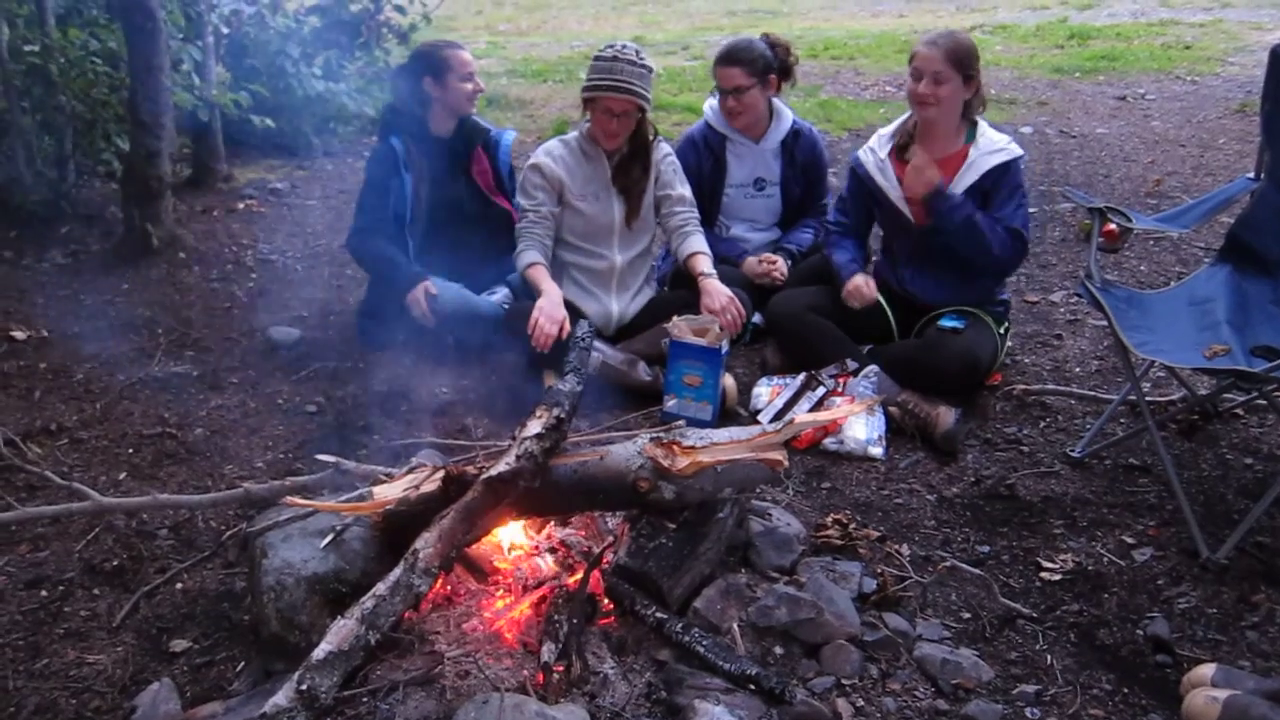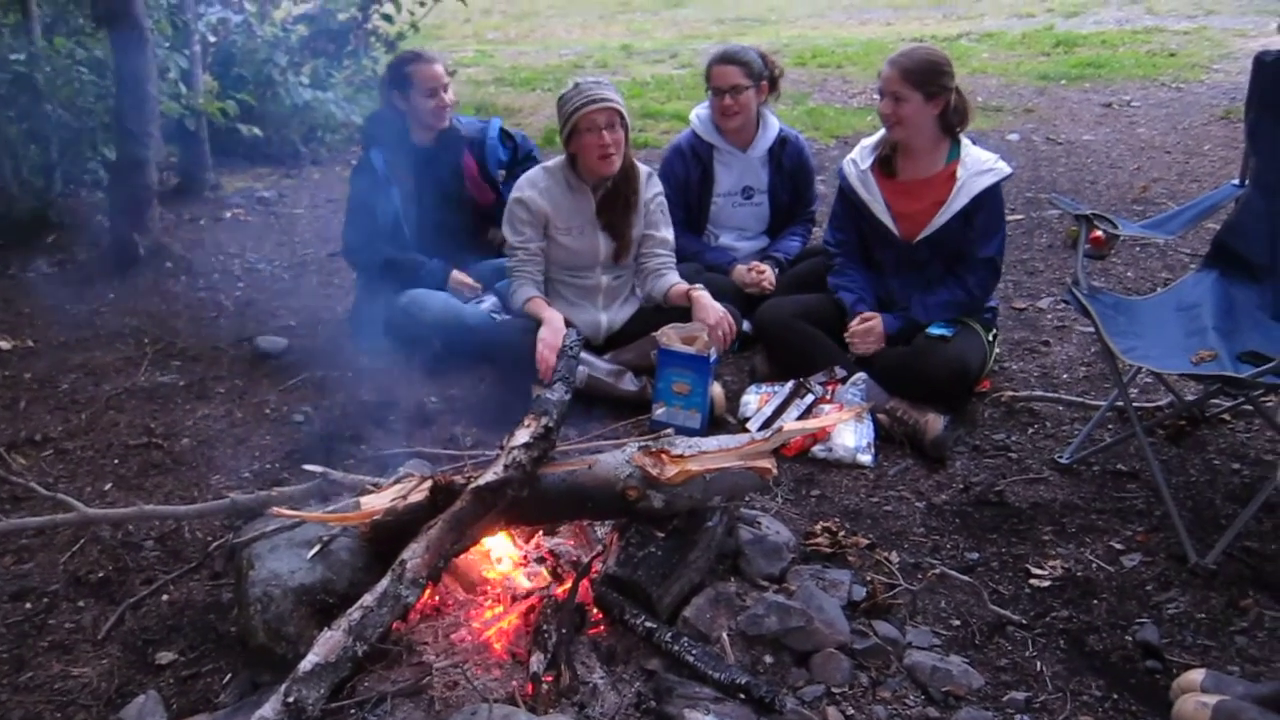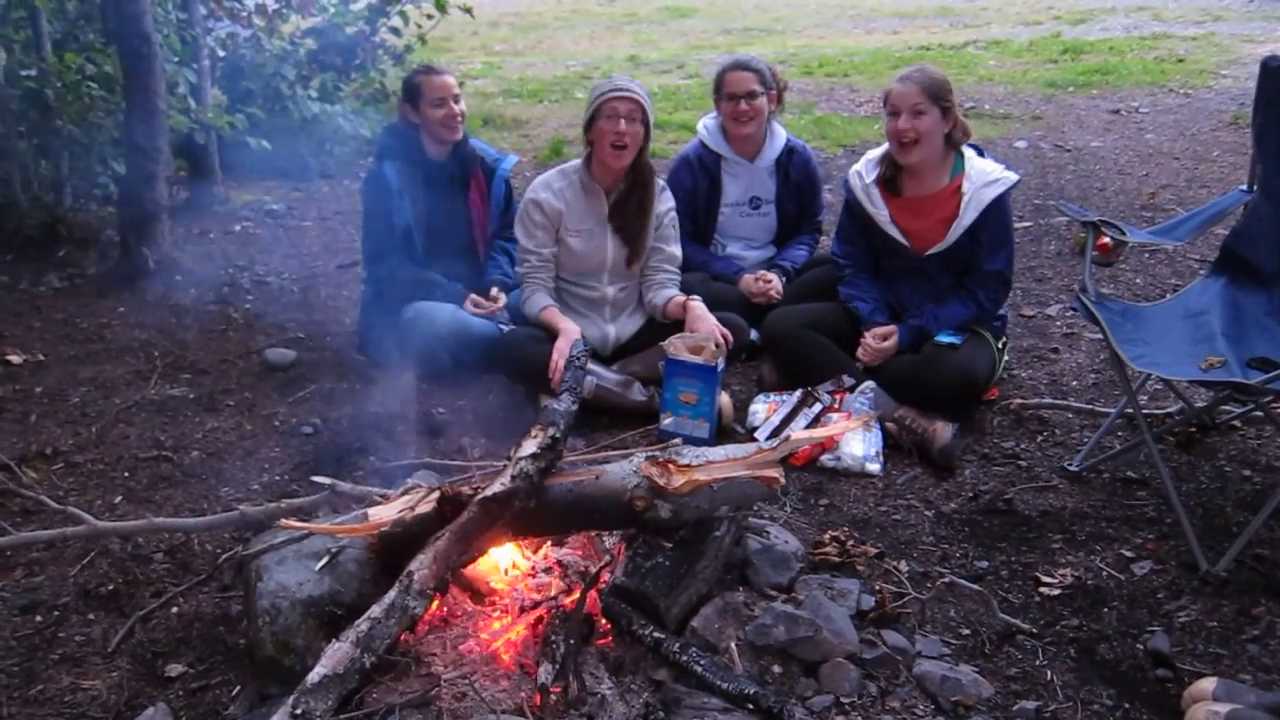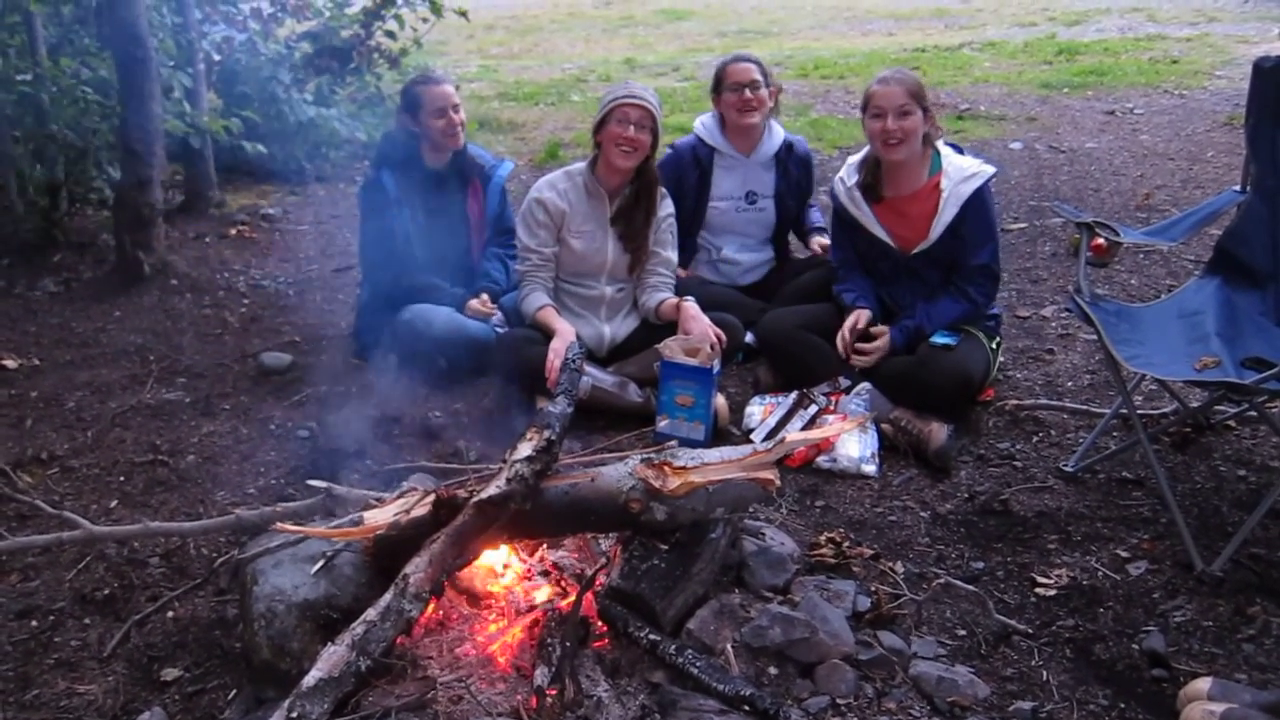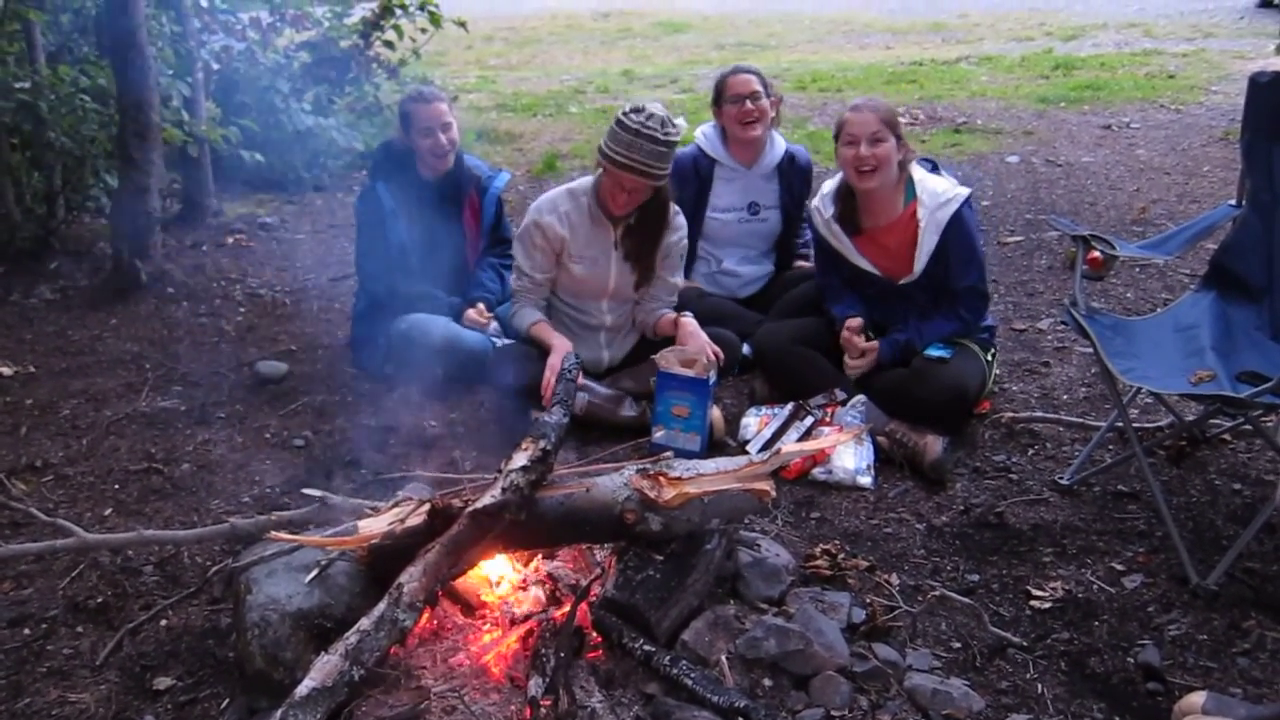
dt=1s
person 1, frame 1
left shoulder: (995, 160)
right shoulder: (879, 154)
left elbow: (1006, 255)
right elbow: (843, 229)
left wrist: (939, 198)
right wrist: (851, 273)
left hip: (965, 309)
right hip: (890, 299)
left knee: (958, 361)
right knee: (785, 309)
left ankle: (837, 364)
right ankle: (901, 399)
person 1, frame 2
left shoulder: (977, 179)
right shoulder: (861, 167)
left elbow: (975, 279)
right elbow: (843, 254)
left wrist: (896, 325)
right wrist: (860, 313)
left hip: (949, 316)
right hip: (873, 308)
left knee: (949, 369)
right knee: (773, 318)
left ankle: (825, 371)
right ankle: (890, 407)
person 1, frame 3
left shoulder: (984, 189)
right shoulder: (866, 180)
left elbow: (987, 289)
right elbow: (853, 266)
left wrist: (908, 335)
right wrist: (874, 324)
left hip: (959, 324)
right hip: (883, 317)
left knee: (956, 375)
right knee: (781, 327)
left ankle: (834, 381)
right ankle: (900, 415)
person 1, frame 4
left shoulder: (966, 185)
right shoulder: (850, 185)
left elbow: (977, 285)
right elbow: (848, 266)
left wrist: (902, 336)
right wrist: (859, 308)
left hip: (953, 323)
right hip: (878, 316)
left knee: (952, 376)
right knee: (776, 329)
left ankle: (831, 382)
right ankle: (895, 415)
person 1, frame 5
left shoulder: (944, 206)
right shoulder: (828, 210)
left elbow: (968, 305)
right elbow: (835, 287)
left wrist: (890, 349)
right wrist: (849, 322)
left hip: (947, 336)
right hip: (870, 333)
left knee: (947, 390)
right knee: (772, 343)
left ankle: (825, 394)
right ankle: (888, 427)
person 2, frame 1
left shoulder: (657, 156)
right shoulder: (551, 161)
left elbow: (684, 224)
right elbow: (532, 242)
left wrist: (707, 278)
right wrist: (550, 294)
left hip: (638, 308)
right hip: (575, 311)
left knee: (733, 305)
right knee: (522, 320)
right ankle: (649, 375)
person 2, frame 2
left shoulder: (645, 183)
right shoulder: (534, 190)
left elbow: (657, 271)
right elbow: (524, 280)
left wrist: (695, 294)
right wrist: (549, 317)
left hip: (626, 321)
right hip: (564, 325)
left knee: (722, 321)
left ankle: (589, 373)
right ankle: (637, 385)
person 2, frame 3
left shoulder: (657, 195)
right shoulder: (547, 193)
left elbow: (660, 285)
right elbow: (535, 287)
left wrist: (690, 306)
right wrist: (565, 328)
left hip: (634, 336)
right hip: (571, 335)
left knee: (732, 331)
right knee: (514, 347)
left ankle: (585, 384)
right ankle: (654, 397)
person 2, frame 4
left shoulder: (658, 202)
right shoulder: (550, 194)
left elbow: (654, 288)
right elbow: (534, 285)
left wrist: (684, 307)
right wrist: (561, 329)
left hip: (629, 338)
right hip: (568, 338)
left knee: (726, 331)
right knee: (511, 348)
left ankle: (581, 386)
right ankle: (651, 398)
person 2, frame 5
left shoulder: (669, 222)
right shoulder: (551, 212)
left elbow: (653, 308)
right elbow: (526, 303)
left wrist: (683, 323)
right wrist: (557, 343)
left hip: (629, 353)
right hip: (565, 352)
left knee: (723, 346)
right knee: (508, 364)
left ankle: (578, 399)
right ankle: (641, 412)
person 3, frame 1
left shoulder: (487, 141)
right shoulder: (394, 155)
left elbow: (516, 209)
right elbow: (365, 236)
right wrist: (408, 280)
left hip: (493, 270)
right hip: (434, 280)
right knee: (439, 305)
person 3, frame 2
left shoulder: (474, 139)
right shoulder: (376, 168)
left elbow: (527, 156)
right elbow: (361, 251)
right wrist: (436, 276)
left hip: (475, 271)
right hip: (410, 287)
right knee: (419, 311)
person 3, frame 3
left shoulder: (487, 164)
right shoulder: (386, 179)
left elbow: (508, 234)
right elbow: (383, 265)
left wrist: (498, 284)
right wrist: (454, 298)
left hip: (482, 294)
right hip: (418, 302)
right knee: (422, 323)
person 3, frame 4
left shoulder: (484, 170)
right shoulder: (384, 185)
left elbow: (503, 240)
right elbow: (385, 271)
left wrist: (487, 292)
right wrist: (457, 302)
left hip: (477, 299)
right hip: (413, 307)
right knee: (419, 326)
person 3, frame 5
left shoulder: (481, 181)
right shoulder: (380, 196)
left elbow: (499, 252)
right elbow: (382, 280)
left wrist: (482, 302)
right wrist: (455, 310)
left hip: (473, 307)
right hip: (408, 315)
right knee: (416, 335)
person 4, frame 1
left shoulder: (804, 140)
right shoulder: (697, 142)
left elbow: (813, 213)
left wrist: (785, 257)
right wrist: (741, 261)
left hip: (777, 260)
right hip: (719, 262)
left ankle: (758, 314)
person 4, frame 2
left shoulder: (791, 147)
right shoulder: (684, 152)
left elbow: (801, 220)
right elbow: (673, 231)
left wrist: (773, 265)
right wrist: (729, 268)
left hip: (768, 265)
right hip: (711, 268)
right knee: (681, 278)
left ankle: (750, 319)
person 4, frame 3
left shoulder: (798, 157)
right shoulder: (692, 162)
left elbow: (808, 230)
right elbow: (680, 241)
left wrist: (780, 274)
right wrist: (737, 278)
left hip: (776, 275)
right hip: (719, 278)
right knee: (688, 287)
left ankle: (757, 329)
person 4, frame 4
left shoulder: (794, 153)
right shoulder: (687, 156)
left elbow: (803, 206)
left wrist: (816, 233)
left hip: (768, 278)
right hip: (706, 283)
left knee: (837, 268)
right knee: (676, 292)
person 4, frame 5
left shoulder: (795, 162)
right shoulder: (689, 165)
left wrist: (801, 257)
left hip: (766, 289)
right hip: (705, 295)
right knee: (679, 303)
left ankle: (753, 346)
